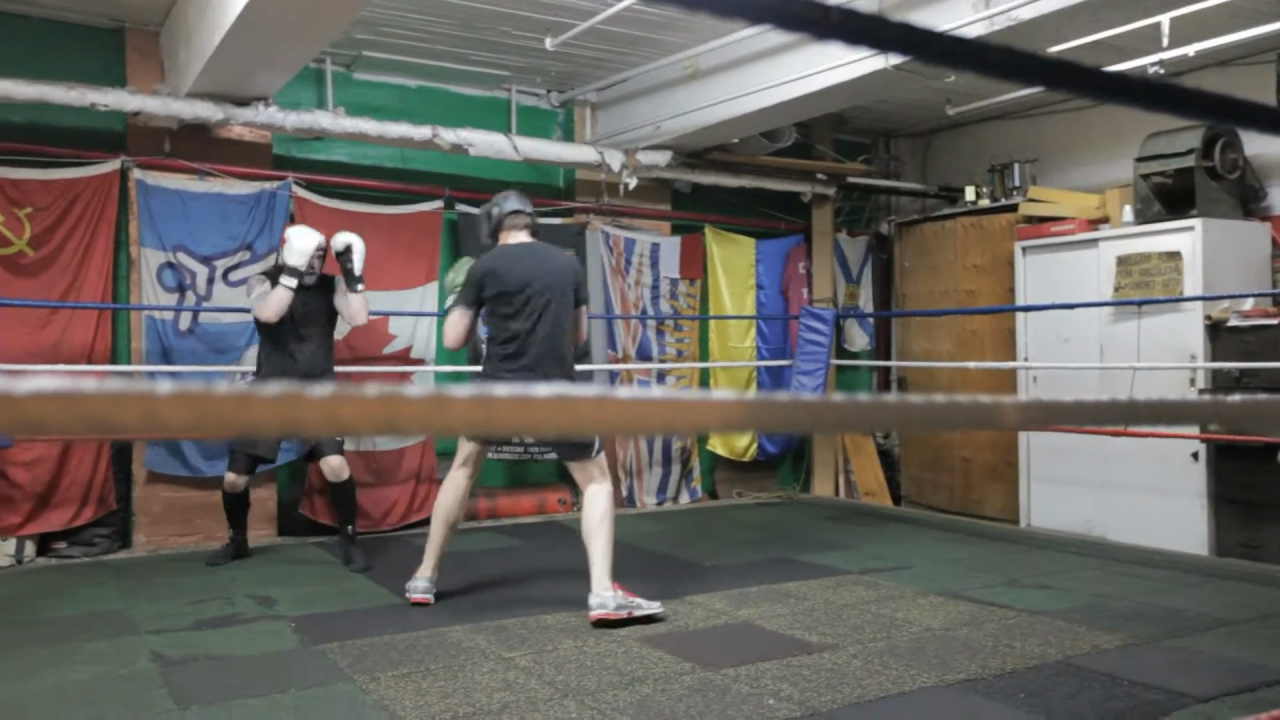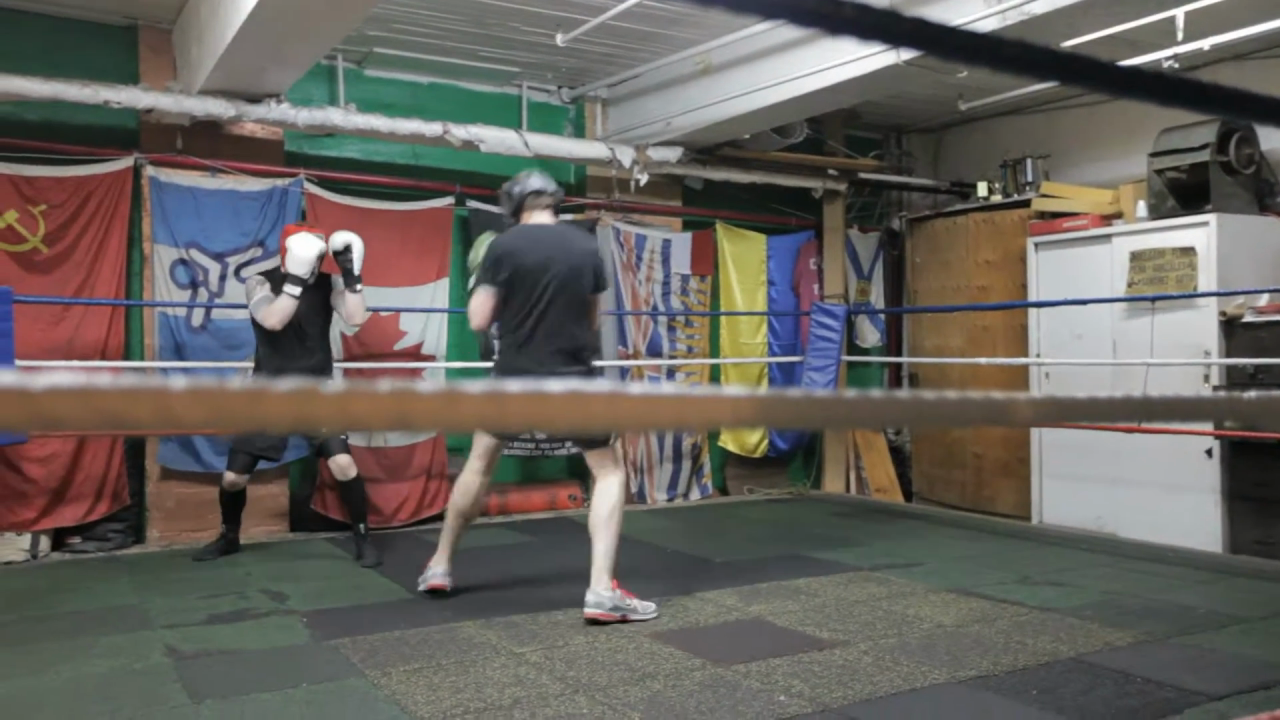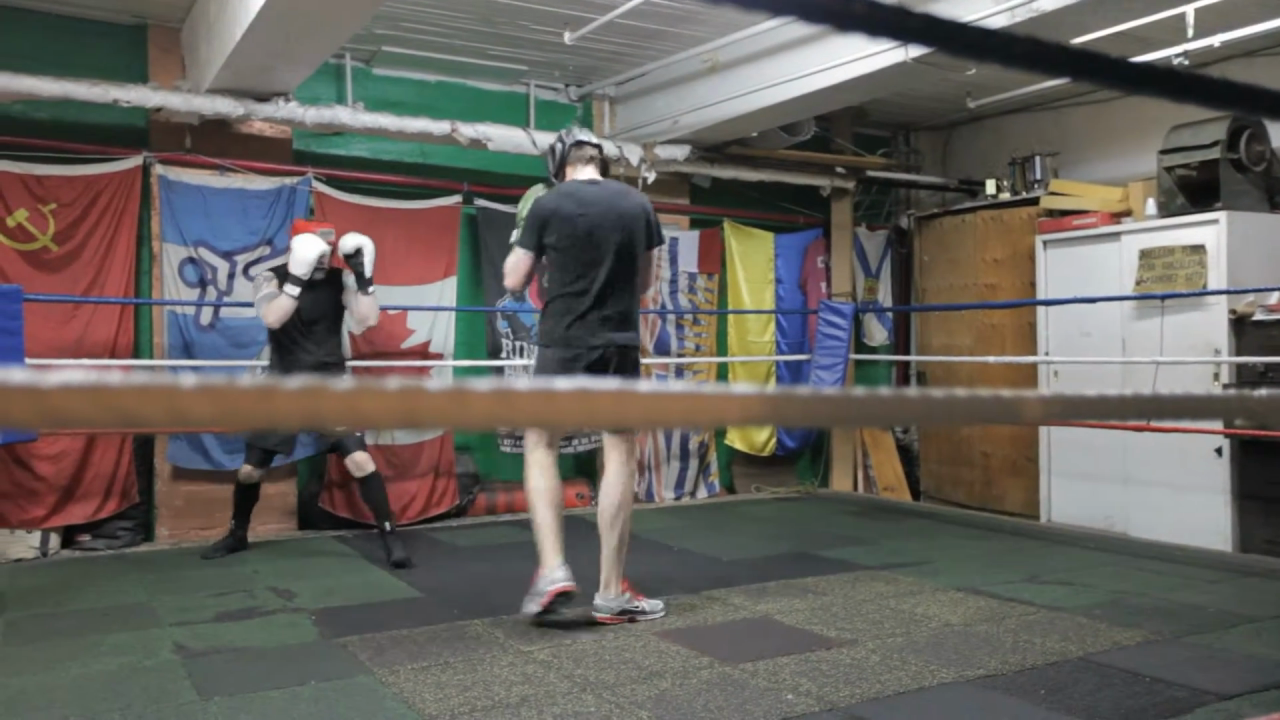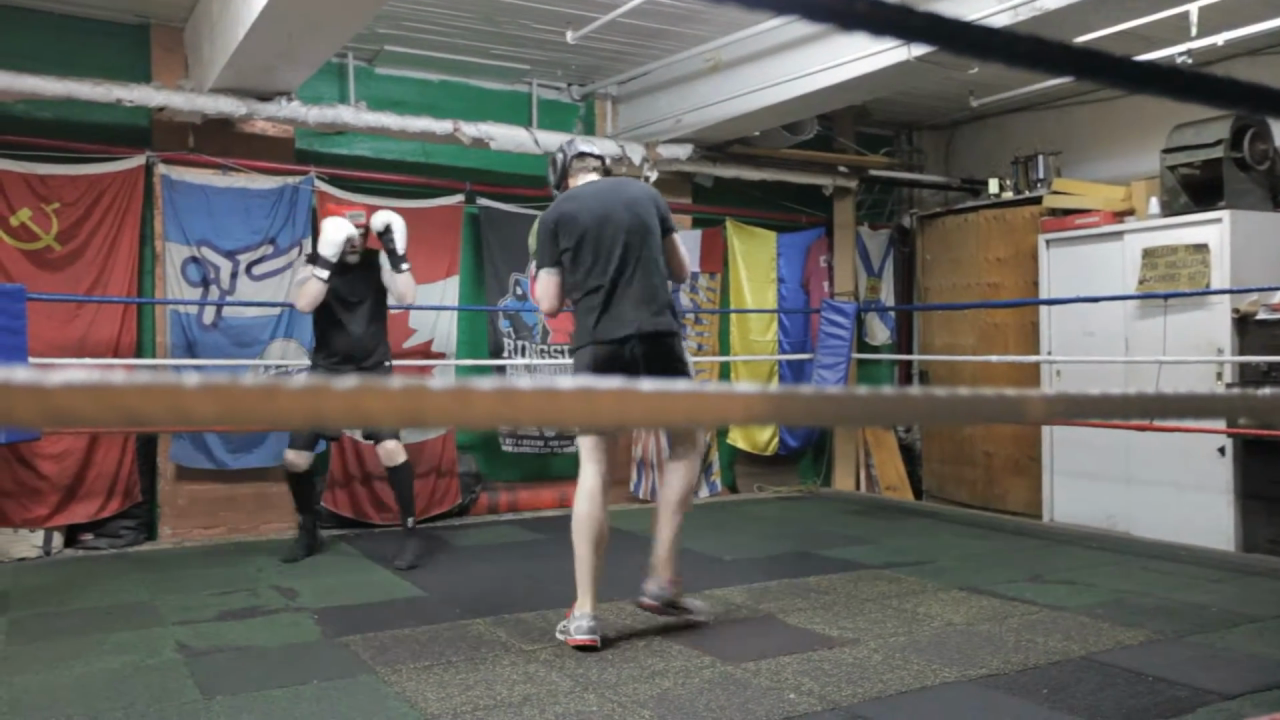
dt=0.3s
person 1, frame 1
left shoulder: (484, 267)
right shoulder: (567, 262)
left elbow: (453, 339)
left wrist: (456, 296)
left hip: (501, 388)
right hip: (558, 389)
left knee: (463, 466)
right knee: (597, 483)
left ankle: (425, 577)
right ankle: (604, 593)
person 1, frame 2
left shoulder: (503, 246)
right shoulder: (587, 246)
left elbow: (479, 320)
left wrist: (483, 279)
left hip: (515, 376)
right hip: (573, 376)
left knee: (480, 465)
right knee: (610, 473)
left ankle: (440, 567)
right ankle: (602, 591)
person 1, frame 3
left shoulder: (547, 205)
right shoulder: (637, 203)
left elbow: (513, 282)
left wrist: (523, 240)
left hip: (563, 344)
right hip: (619, 344)
left knee: (540, 449)
right knee: (619, 460)
left ankle: (552, 569)
right ankle: (612, 593)
person 1, frame 4
left shoulder: (557, 214)
right shoulder: (647, 194)
left elbow: (549, 302)
right elbow: (680, 272)
left hip: (598, 344)
right hip: (657, 335)
left knee: (595, 472)
right knee: (685, 451)
left ankle: (584, 614)
right ankle: (661, 580)
person 2, frame 1
left shoulder: (332, 286)
right shoulder: (263, 283)
left elbow: (359, 319)
right elbow: (268, 314)
left wrist: (353, 274)
right wrist: (292, 271)
left knee: (334, 464)
right knee: (234, 478)
left ankle: (349, 541)
right ankle: (237, 542)
person 2, frame 2
left shoulder: (329, 284)
right shoulder: (262, 283)
left elbow: (357, 318)
right elbow: (273, 320)
left wrist: (351, 274)
right wrist: (296, 279)
left knee: (343, 462)
right knee: (233, 475)
left ankle: (363, 539)
right ankle: (229, 536)
person 2, frame 3
left shoulder: (340, 280)
right shoulder: (272, 278)
left elbow: (368, 320)
right elbow: (272, 319)
left wrist: (363, 276)
right wrist: (298, 277)
left knee: (359, 458)
right knee: (250, 468)
left ankle: (389, 538)
right ankle: (237, 534)
person 2, frame 4
left shoulder: (379, 260)
right shoulder: (315, 264)
left elbow: (407, 297)
right elbow: (305, 302)
left wrist: (397, 252)
right wrist: (325, 258)
left hip: (372, 371)
right hip: (328, 371)
left knee: (389, 447)
right knee: (296, 456)
left ankle: (410, 534)
right ankle: (309, 534)
